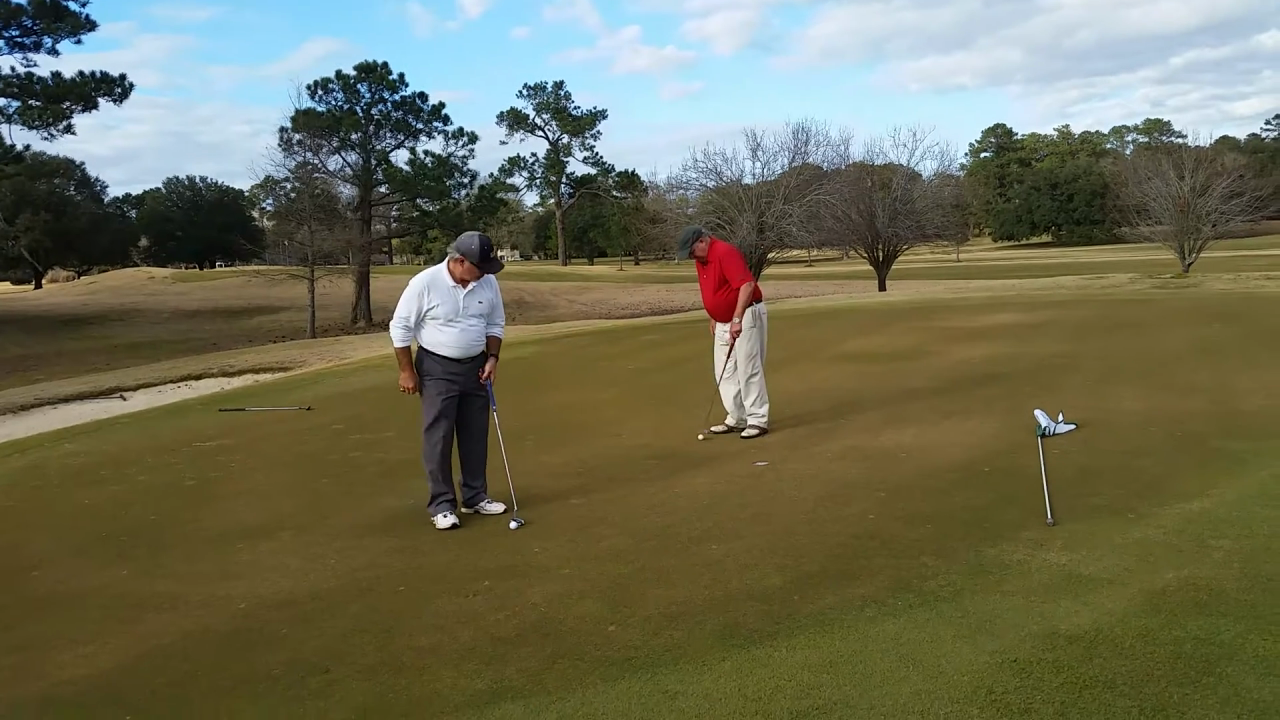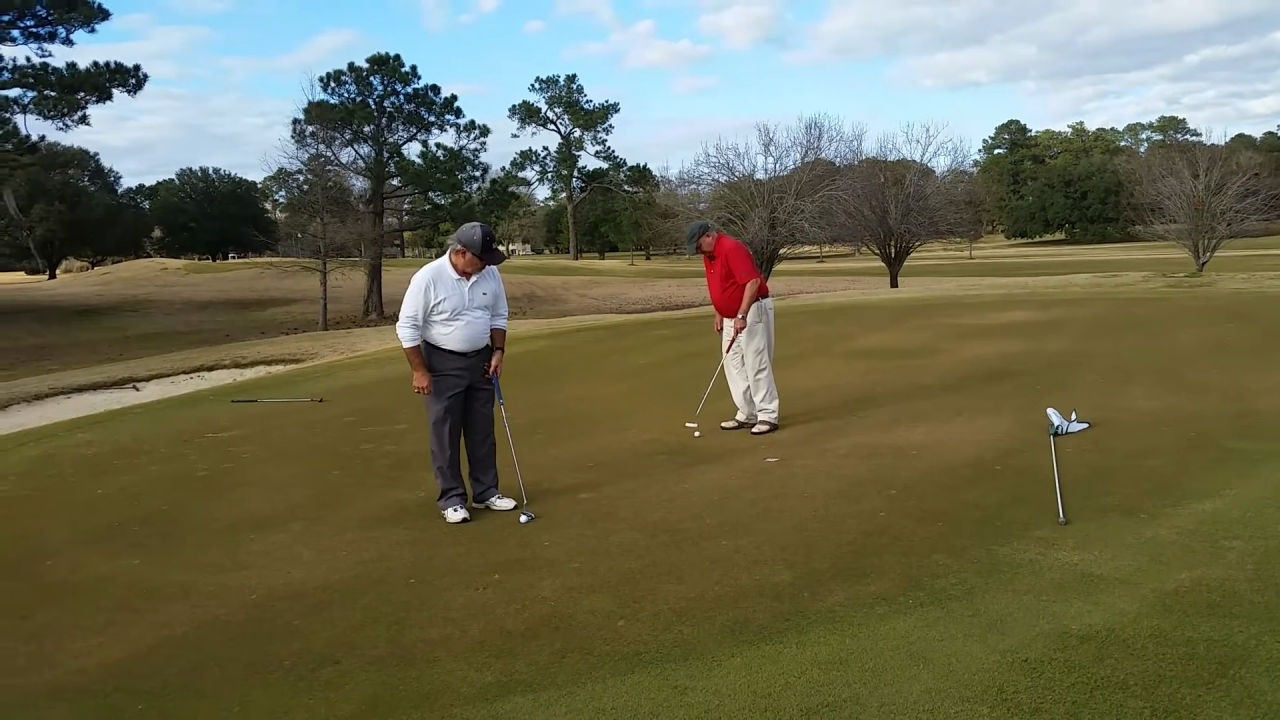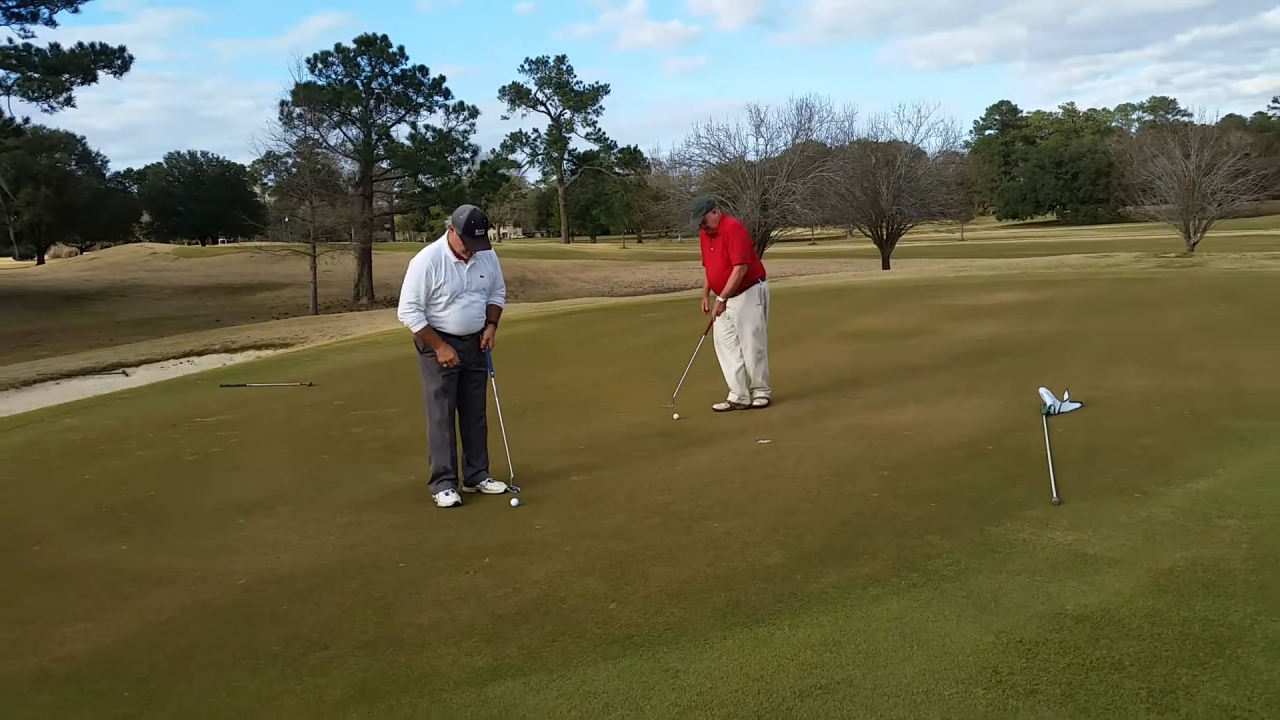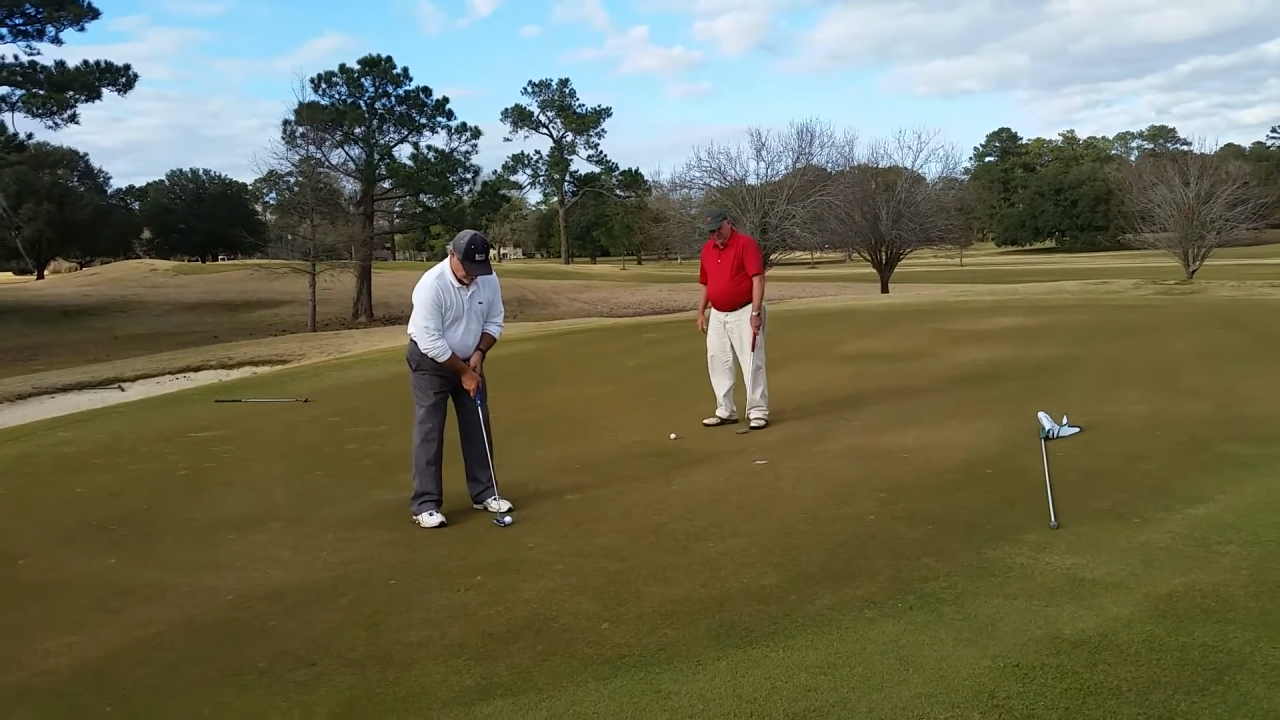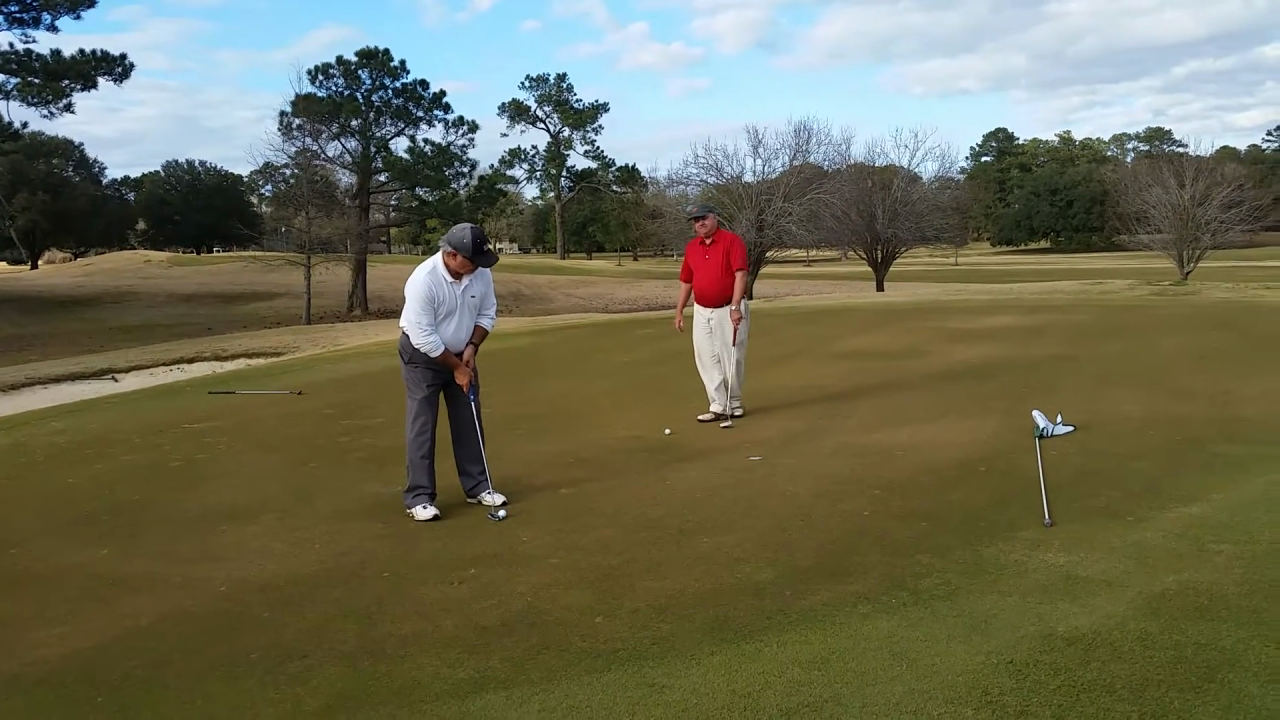
dt=1s
person 1, frame 1
left shoulder: (488, 283)
right shoulder: (425, 283)
left elbow: (495, 324)
right elbow: (401, 328)
left wrist: (492, 359)
right wrist: (406, 371)
left hip: (474, 367)
right hip: (437, 368)
left knee: (475, 434)
right knee: (438, 436)
left ankle: (474, 496)
right ankle: (442, 504)
person 1, frame 2
left shoulder: (490, 274)
right shoulder: (428, 278)
left elbow: (498, 316)
right elbow: (407, 327)
left wrist: (498, 351)
right wrist: (419, 370)
left hip: (480, 360)
right hip: (443, 364)
left knee: (483, 430)
right knee: (445, 433)
left ankle: (486, 491)
right ankle: (451, 498)
person 1, frame 3
left shoulder: (487, 256)
right shoulder: (427, 261)
left elbow: (496, 293)
right elbow: (409, 311)
left wrist: (491, 325)
right wrist: (440, 347)
left hip: (474, 343)
right hip: (439, 345)
left knee: (475, 412)
right knee: (441, 415)
left ankle: (476, 475)
right ankle: (443, 482)
person 1, frame 4
left shoulder: (489, 279)
right shoulder: (431, 285)
left elbow: (494, 321)
right elbow: (431, 342)
left wrist: (479, 353)
right wrist: (463, 372)
left hip: (469, 361)
right hip: (431, 361)
left knee: (477, 427)
right knee: (429, 431)
left ankle: (483, 492)
right ankle: (425, 503)
person 1, frame 5
left shoulder: (481, 273)
right shoulder: (423, 280)
left elbow: (487, 314)
right elbow: (423, 338)
left wrist: (471, 347)
right wrist: (456, 368)
left hip: (461, 354)
right hip: (423, 354)
left knee: (469, 420)
right knee: (422, 423)
left ankle: (477, 486)
right ankle: (419, 497)
person 2, frame 1
left shoulder: (726, 253)
right shoulder: (701, 259)
left elbow: (747, 285)
left wrist: (737, 319)
right wrist: (714, 318)
left hip: (746, 317)
right hip: (724, 322)
left knee: (748, 369)
right knee: (726, 371)
left ankle: (758, 420)
right ankle: (737, 418)
person 2, frame 2
left shoulder: (732, 248)
right shoulder: (709, 254)
left elbow: (753, 282)
left wrist: (741, 316)
right wrist: (719, 313)
left hip: (752, 312)
right hip: (731, 317)
left knee: (757, 364)
right knee: (734, 366)
left ankle: (768, 416)
right ankle: (747, 414)
person 2, frame 3
left shoulder: (734, 228)
right shoulder: (705, 234)
left elbow: (740, 268)
left wrist: (721, 298)
right wrist: (705, 294)
left hip: (749, 293)
right hip: (726, 297)
left knee: (752, 345)
right knee: (725, 346)
left ankle: (761, 391)
right ankle: (739, 395)
person 2, frame 4
left shoulder: (746, 244)
right shoulder: (707, 249)
left elbow: (758, 278)
left wrist: (755, 312)
right wrist: (701, 312)
left hip: (744, 313)
right hip: (718, 315)
left knee: (752, 363)
right knee: (718, 364)
left ankle: (758, 412)
right ankle: (726, 411)
person 2, frame 5
left shoulder: (732, 240)
right shoulder: (691, 247)
left elbow: (741, 274)
right elbow: (686, 281)
left wrist: (735, 307)
right wrist: (679, 310)
left hip: (728, 310)
right hip: (702, 312)
left knee: (732, 359)
right knee: (707, 360)
left ankle: (734, 402)
right ankle: (718, 406)
